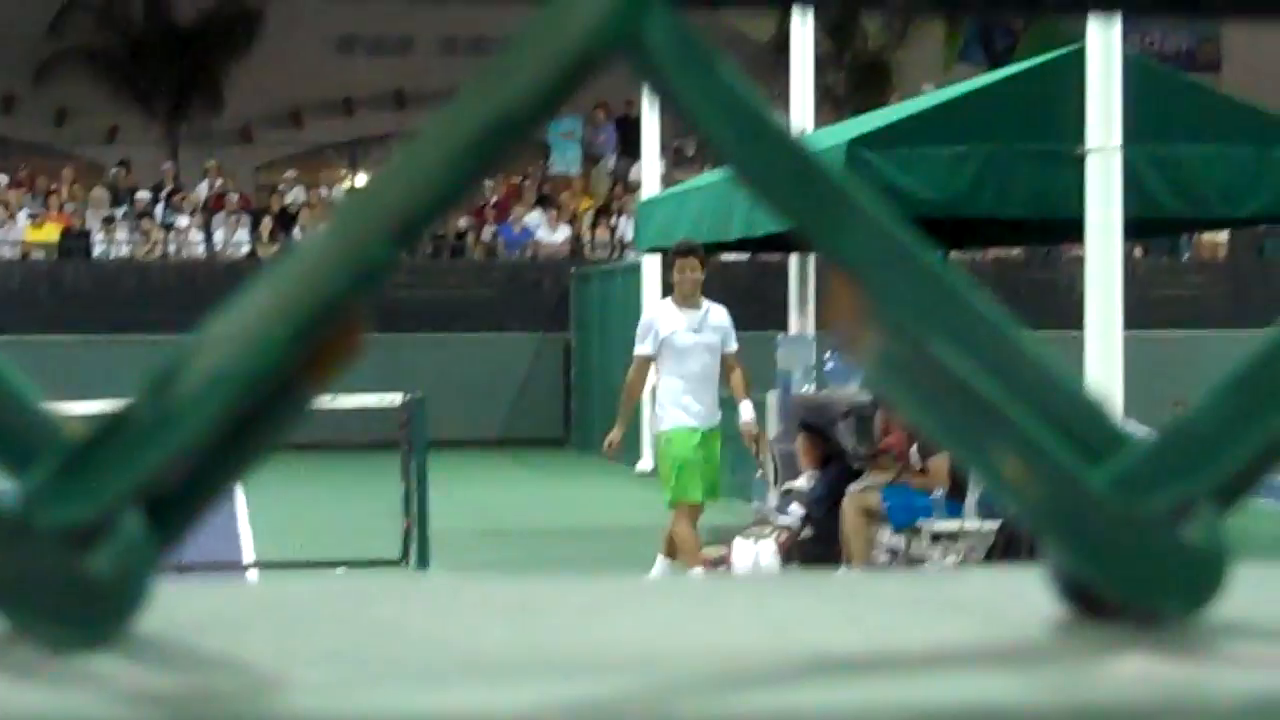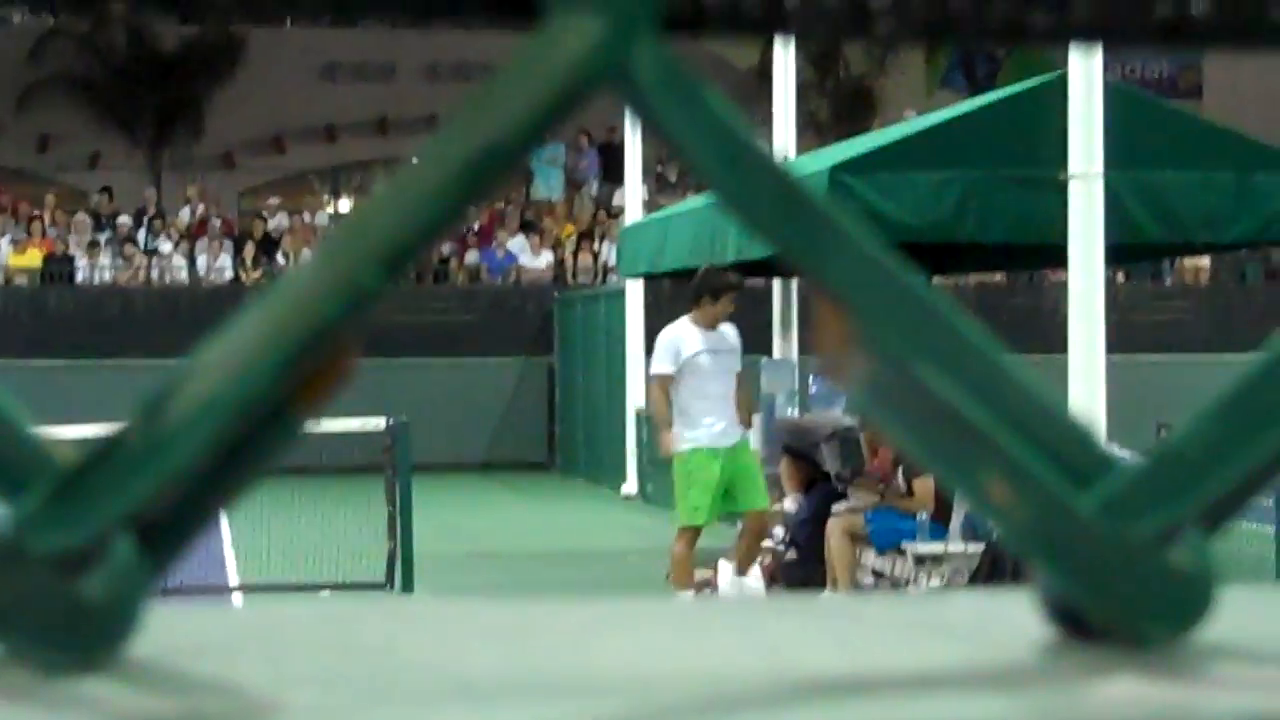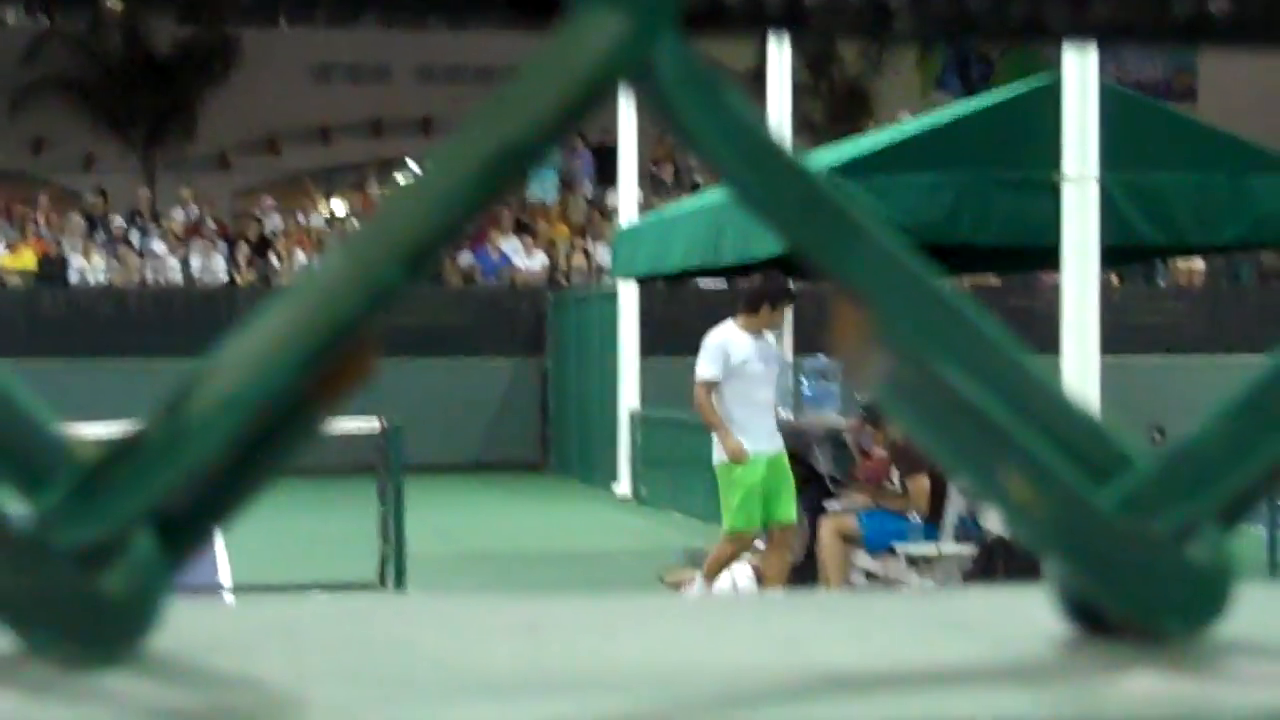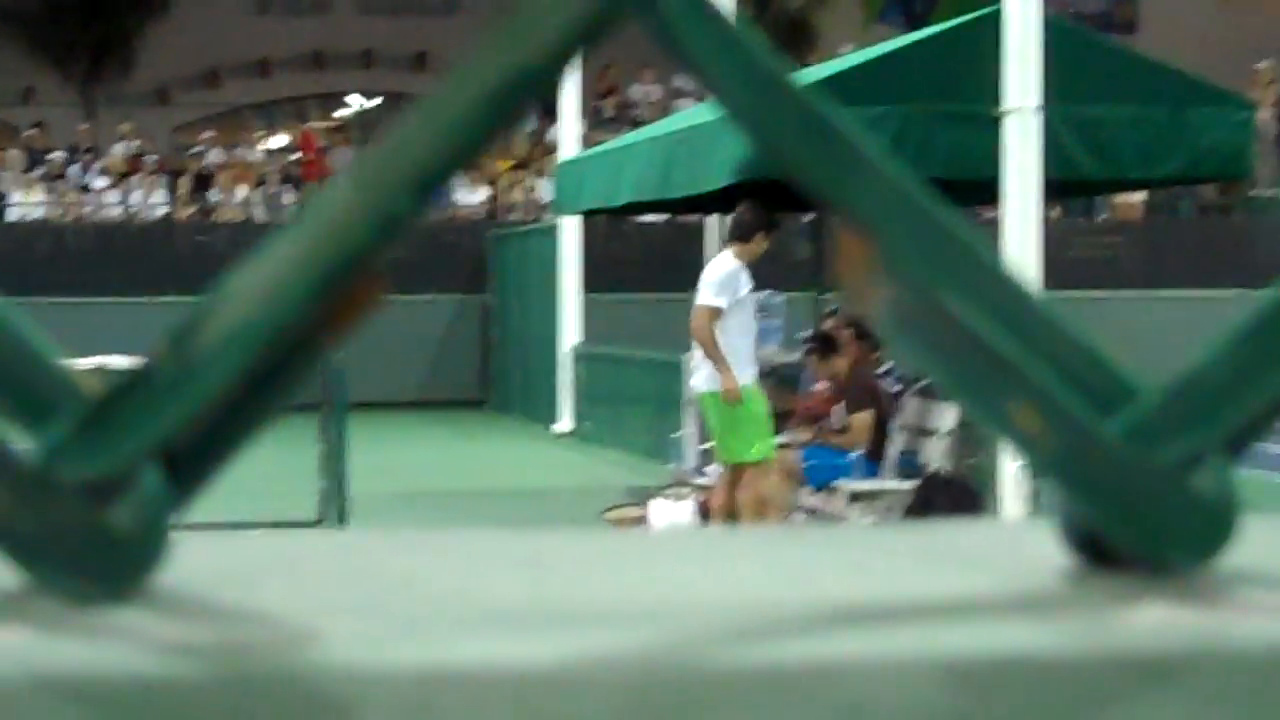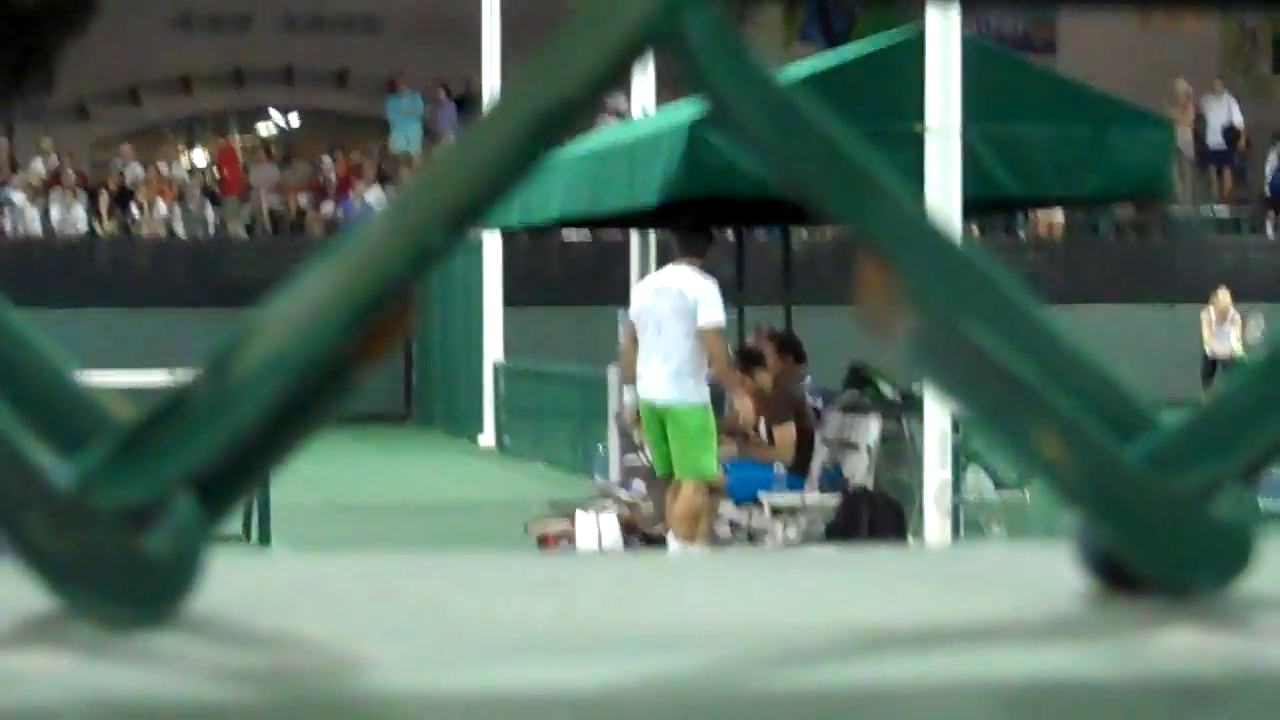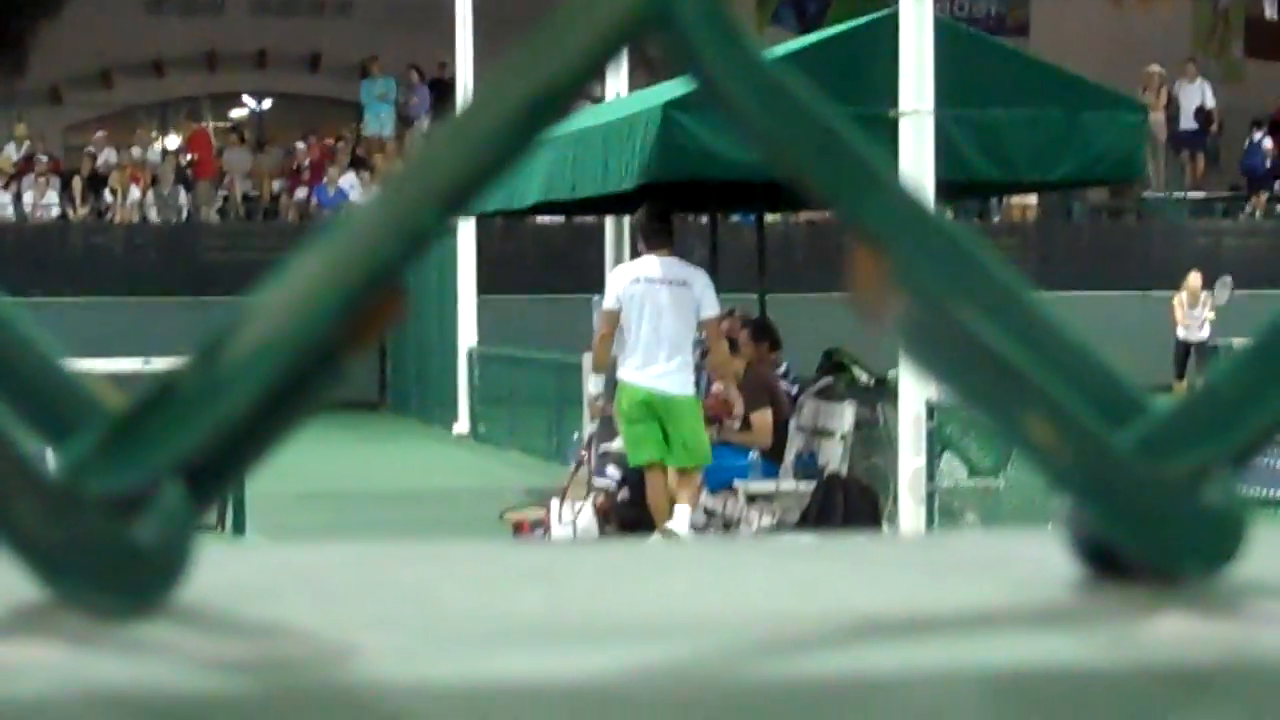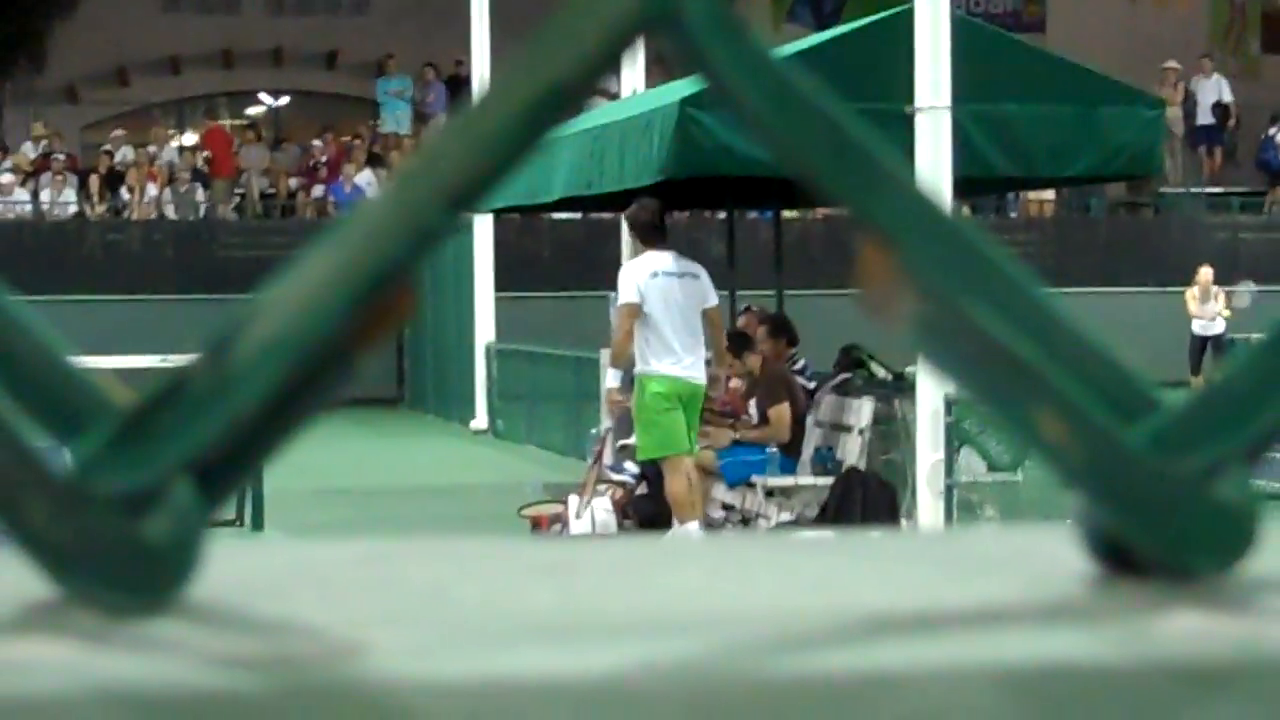
dt=0.3s
person 1, frame 1
left shoulder: (720, 315)
right shoulder: (656, 317)
left elbow: (732, 368)
right elbow: (637, 374)
left wrist: (746, 412)
right wrist: (620, 425)
left hip: (710, 425)
right hip: (675, 427)
left knee: (691, 509)
right knee: (685, 507)
left ankle: (662, 571)
person 1, frame 2
left shoulder: (731, 334)
right shoulder: (674, 336)
right elbow: (657, 389)
left wrist: (749, 432)
right wrist: (666, 432)
left hip: (735, 443)
right hip: (695, 448)
left knee: (759, 515)
right knee: (690, 529)
left ankle: (736, 582)
person 1, frame 3
left shoulder: (769, 342)
right shoulder: (721, 340)
right elbow: (701, 394)
right wrist: (725, 436)
left hip: (774, 453)
right hip: (738, 456)
left knee: (783, 532)
right knee: (741, 536)
right ankle: (699, 589)
person 1, frame 4
left shoulder: (731, 269)
right shoulder: (725, 270)
right elbow: (700, 325)
right wrist: (726, 374)
left hip: (724, 384)
right hip: (727, 385)
left knee: (735, 467)
right knee: (759, 465)
person 1, frame 5
left shoulder: (644, 285)
right shoulder: (703, 285)
left elbow: (628, 345)
right elbow: (714, 347)
left wrist: (629, 395)
right wrist: (736, 393)
left hip: (649, 395)
right hip: (686, 398)
left knee: (677, 479)
right knee: (694, 482)
left ankle: (683, 548)
person 1, frame 6
left shoulder: (623, 275)
right shoulder: (696, 277)
left elbow: (604, 334)
right elbow: (716, 339)
left wrist: (596, 384)
left hip: (634, 386)
right hip: (679, 388)
left knee: (653, 468)
right knee: (690, 467)
right ankle: (681, 518)
person 1, frame 7
left shoulder: (635, 270)
right shoulder: (695, 269)
left elbow: (625, 328)
right elbow: (716, 325)
left wrist: (613, 379)
right wrist: (719, 365)
left hip: (657, 378)
right hip: (694, 377)
left knee: (672, 462)
right knee: (683, 459)
left ankle: (691, 542)
right ankle: (687, 530)
